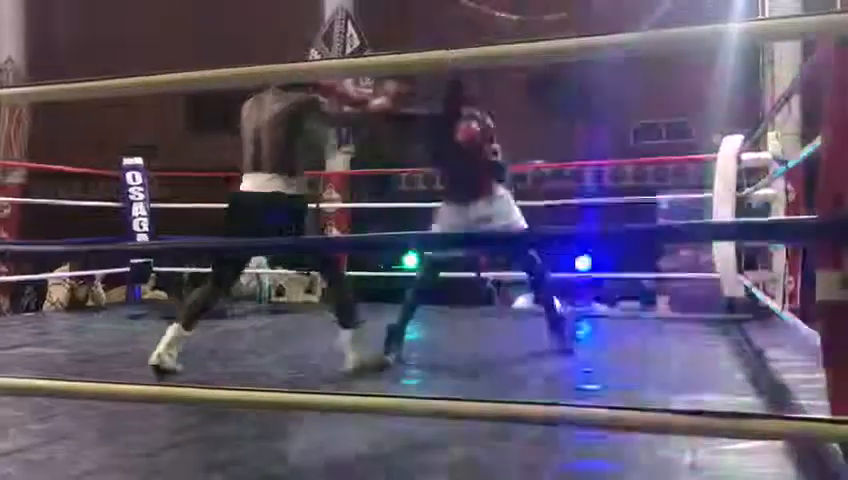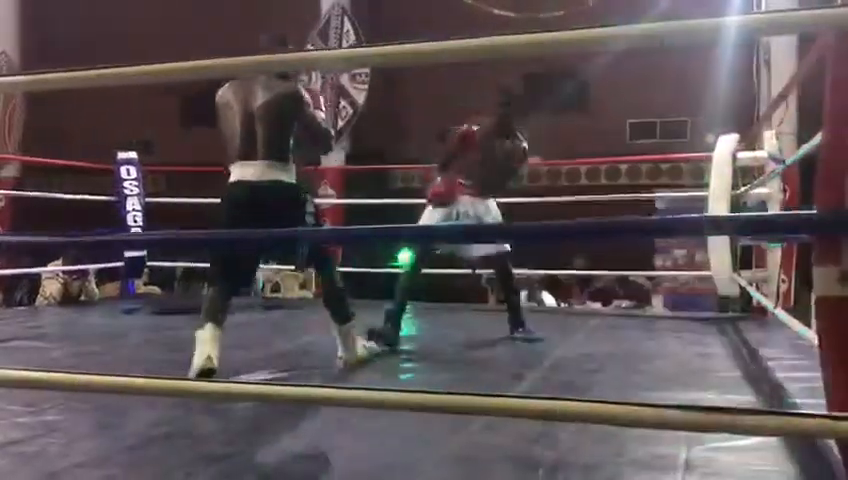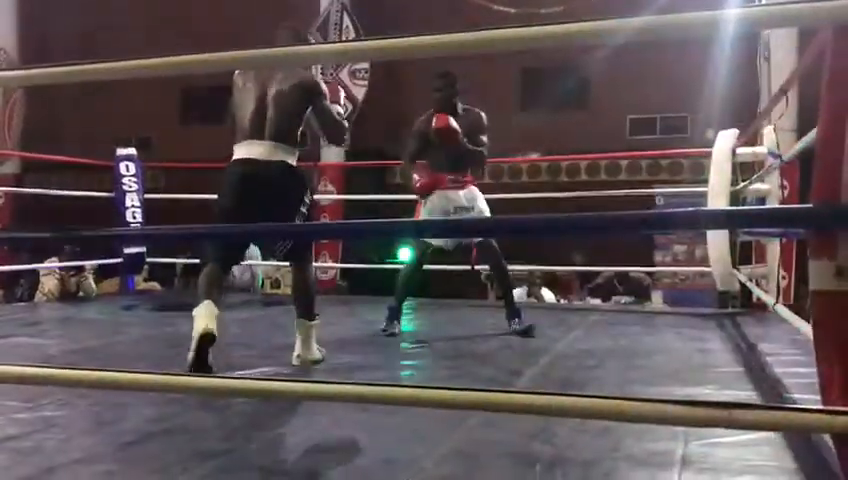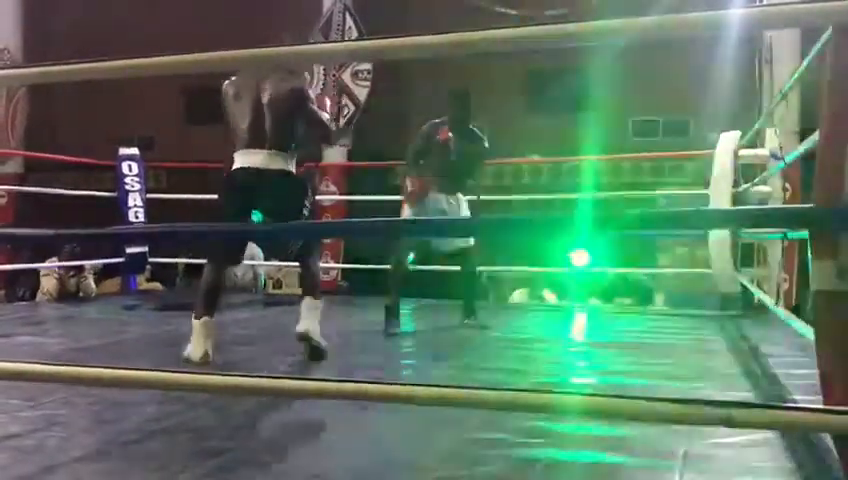
dt=0.4s
person 1, frame 1
left shoulder: (252, 105)
right shoulder: (300, 102)
right wrist: (373, 104)
left hip: (246, 198)
right hip: (283, 202)
left knee: (218, 279)
right knee: (333, 271)
left ankle: (166, 350)
right ankle: (354, 352)
person 1, frame 2
left shoulder: (224, 94)
right shoulder: (289, 92)
right elbow: (324, 145)
right wrist: (316, 110)
left hip: (239, 191)
right hip: (279, 190)
left knee: (222, 279)
right knee: (324, 265)
left ankle: (205, 353)
right ankle: (351, 347)
person 1, frame 3
left shoulder: (242, 75)
right shoulder: (307, 81)
right elbow: (338, 136)
right wrist: (335, 104)
left hip: (241, 170)
right hip: (280, 173)
left knee: (218, 259)
right knee: (301, 258)
left ankle: (206, 323)
right ankle: (306, 346)
person 1, frame 4
left shoulder: (231, 87)
right shoulder: (294, 88)
right elbow: (324, 136)
right wrist: (319, 112)
left hip: (241, 176)
right hip: (280, 178)
left knee: (218, 259)
right knee: (308, 250)
left ankle: (200, 343)
right ankle: (309, 322)
person 2, frame 1
left shoulder: (483, 123)
right shoulder: (432, 123)
left elbow: (500, 171)
left wrist: (481, 151)
left hip: (491, 201)
right hip: (455, 207)
left knee: (530, 261)
right knee: (428, 270)
left ankle: (556, 325)
right ankle: (396, 336)
person 2, frame 2
left shoulder: (517, 147)
right shoulder: (477, 129)
left elbow: (496, 184)
right elbow: (446, 159)
left wrist: (479, 150)
right wrist: (440, 180)
left hip: (480, 203)
right hip: (448, 198)
left knee: (502, 262)
right knee: (419, 255)
left ankle: (517, 324)
right ankle: (392, 325)
person 2, frame 3
left shoulder: (475, 118)
right shoulder: (425, 123)
left elbow: (480, 158)
right elbow: (408, 161)
left wrist: (458, 141)
right wrist: (415, 179)
left hip: (466, 192)
right hip: (435, 194)
left knee: (491, 251)
right knee: (418, 254)
left ankle: (513, 317)
right ankle: (393, 316)
person 2, frame 4
left shoulder: (477, 142)
right shoulder: (432, 130)
left elbow: (464, 181)
right elbow: (412, 161)
left wrist: (452, 155)
right wrist: (411, 183)
left hip: (452, 198)
right hip: (423, 195)
left knee: (468, 256)
right knee: (403, 249)
left ankle: (470, 313)
right ankle: (392, 315)
